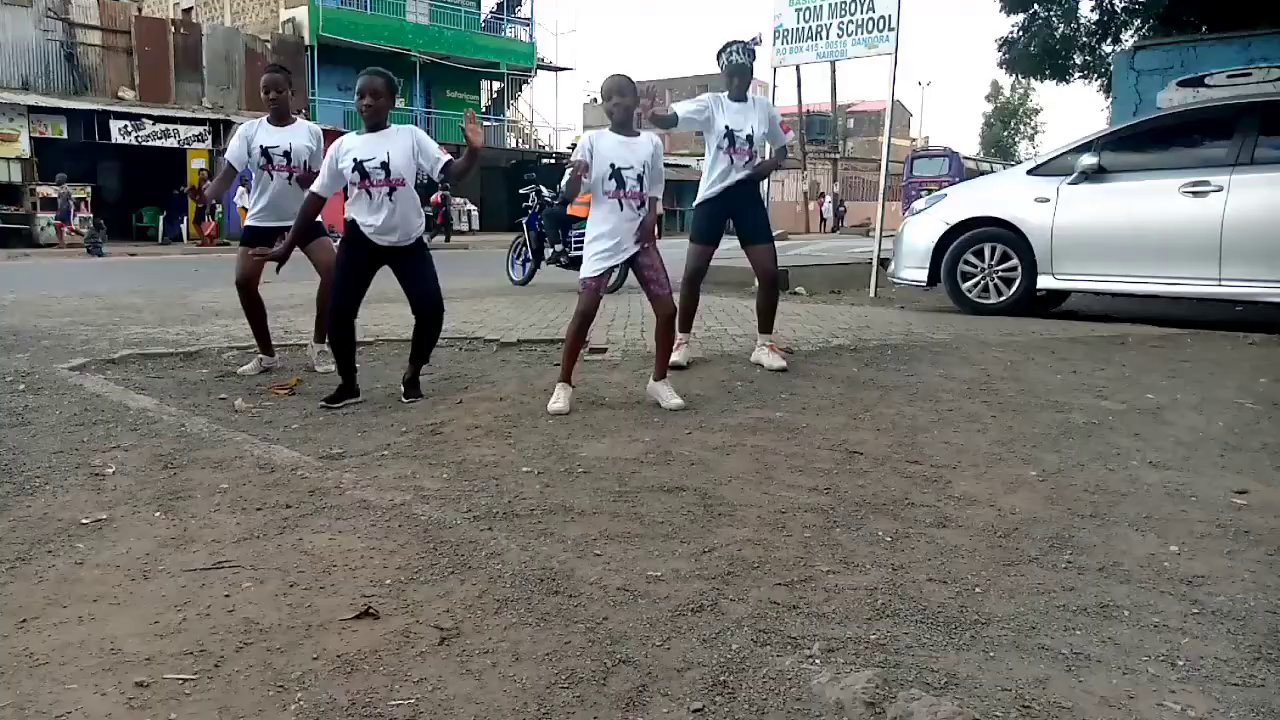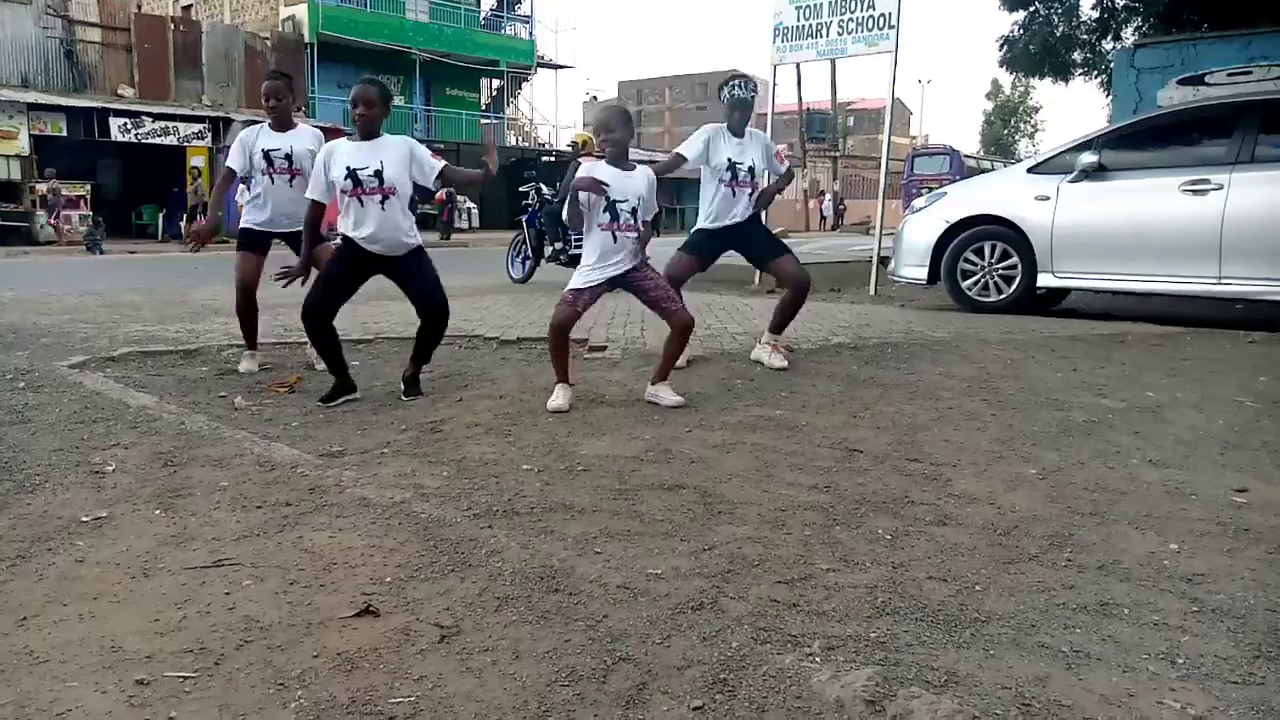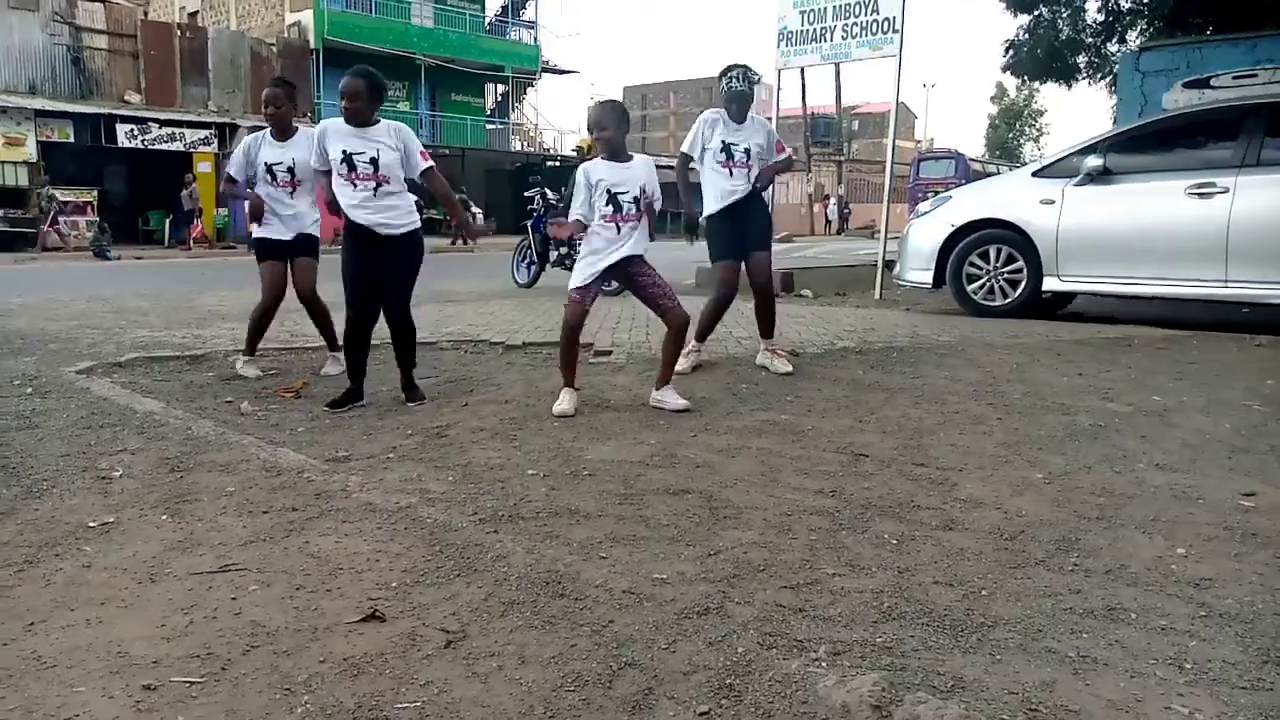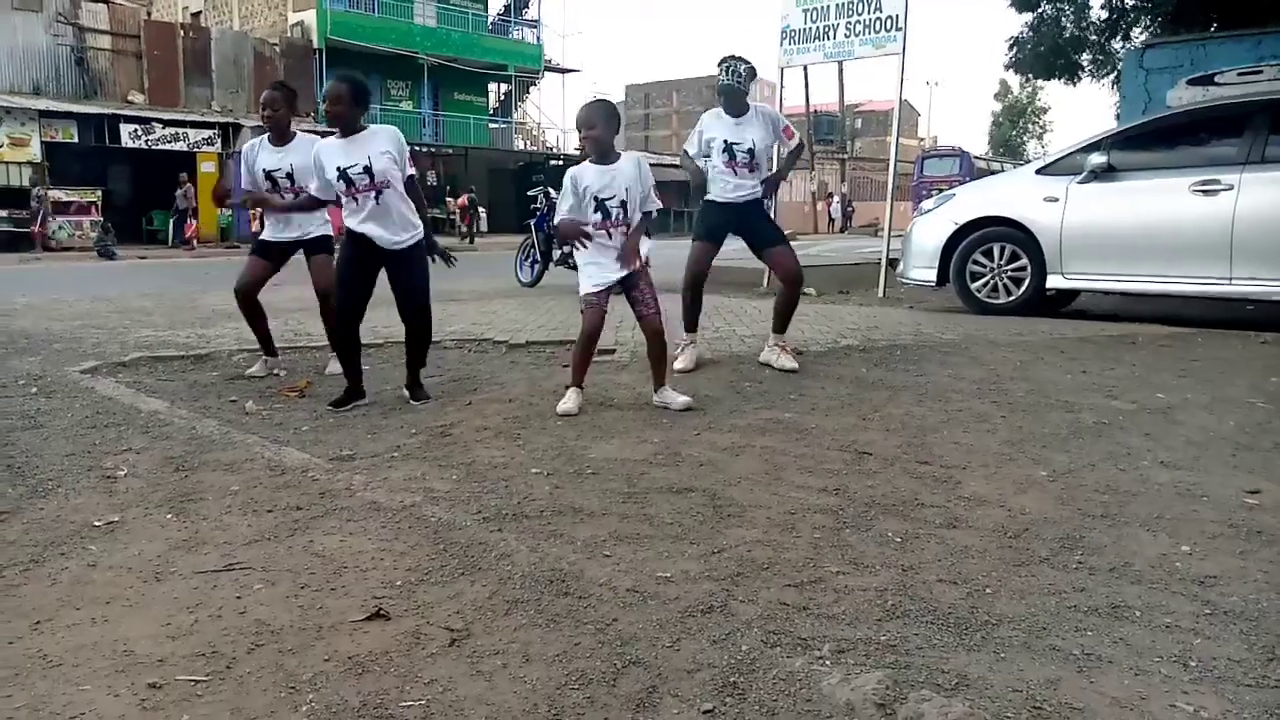
dt=0.2s
person 1, frame 1
left shoulder: (411, 136)
right shoulder: (342, 146)
left elbow: (451, 170)
right elbow: (316, 198)
left wrist: (473, 151)
right wrist: (286, 248)
left hip: (408, 242)
right hip: (361, 240)
left knee: (431, 310)
right knee: (340, 314)
left ankle: (411, 376)
right ankle: (348, 383)
person 1, frame 2
left shoulder: (404, 147)
right shoulder: (331, 151)
left elbow: (444, 174)
right elbow: (316, 206)
left wrist: (485, 175)
right wrist: (304, 263)
left hip: (404, 248)
right hip: (355, 248)
left knee: (437, 312)
right knee: (313, 313)
left ankle: (411, 374)
right ankle: (344, 382)
person 1, frame 3
left shoulder: (398, 133)
right shoulder: (327, 132)
left elbow: (431, 177)
right elbow: (323, 172)
left wrist: (463, 220)
right wrist: (333, 197)
left hip: (403, 232)
right hip: (360, 234)
left knee: (397, 310)
right knee: (360, 313)
left ankle: (408, 381)
right ankle: (355, 387)
person 1, frame 4
left shoulder: (390, 136)
right shoulder: (324, 151)
left elbow: (412, 187)
right elbow: (316, 199)
left wrist: (430, 238)
right wrist: (269, 200)
left hip: (408, 240)
right hip: (361, 243)
left knee: (418, 315)
right knee: (344, 316)
left ankle: (413, 378)
right ankle: (354, 386)
person 2, frame 1
left shoulder: (652, 143)
right shoulder: (593, 141)
right elbow: (570, 195)
left wrist: (651, 216)
right wrist: (576, 172)
left hip: (639, 241)
right hip: (602, 241)
left knee: (667, 309)
right knee: (585, 312)
left ankle: (659, 382)
right ankle: (564, 385)
person 2, frame 2
left shoulder: (646, 176)
right shoulder: (588, 172)
right elbow: (576, 224)
left wrist: (646, 234)
right wrist: (575, 192)
left hip: (634, 264)
right hip: (595, 264)
left knee: (683, 321)
right knee: (559, 322)
left ankle: (658, 384)
right ankle: (562, 386)
person 2, frame 3
left shoulder: (645, 165)
right shoulder: (587, 170)
left elbow: (653, 211)
right elbow: (582, 218)
left wrist: (649, 209)
right wrist: (569, 227)
left hip: (632, 256)
right hip: (594, 257)
left knee: (679, 319)
right knee: (571, 323)
left ankle: (661, 388)
right ankle: (568, 389)
person 2, frame 4
left shoulder: (635, 164)
right shoulder: (575, 175)
left elbow: (648, 210)
right elbow: (562, 224)
left wrist: (634, 237)
right wrist: (570, 227)
left hip: (631, 261)
right hip: (595, 264)
left knee: (654, 330)
right knee: (592, 327)
left ankle: (661, 389)
right ankle: (574, 388)
person 3, frame 1
left shoulder: (763, 108)
right shoulder: (709, 104)
left elbow: (785, 146)
right elbow: (669, 120)
left wrist: (772, 163)
right wrist: (650, 113)
left hip: (747, 196)
right hip: (712, 195)
left knee: (768, 272)
right knee: (694, 271)
left ankle: (764, 343)
right ankle: (682, 339)
person 3, frame 2
left shoulder: (761, 140)
right shoulder: (710, 134)
left elbow: (786, 171)
right elbow: (675, 161)
left wrist: (774, 186)
left hip: (749, 223)
right hip: (712, 225)
left knee: (799, 281)
right knee: (670, 279)
left ankle: (768, 343)
person 3, frame 3
left shoulder: (762, 126)
right shoulder: (708, 119)
left elbow: (787, 159)
right elbow: (683, 161)
left wrist: (771, 169)
right wrist: (687, 206)
left hip: (753, 205)
right hip: (718, 211)
left knee: (762, 283)
right knee: (726, 289)
left ankle: (768, 349)
right ankle: (694, 348)
person 3, frame 4
left shoulder: (766, 115)
right shoulder: (710, 120)
left elbow: (795, 146)
right elbow: (687, 156)
left wrist: (779, 174)
right wrist: (696, 173)
left hip: (753, 208)
right hip: (717, 205)
left knee: (793, 275)
right knee: (694, 274)
left ankle: (775, 345)
right ankle: (689, 343)
person 4, frame 1
left shoulder: (311, 131)
right shoulder: (249, 130)
right elbow: (228, 173)
right wrist: (207, 194)
right hip: (261, 218)
left knee: (333, 269)
right knee: (244, 280)
left ankle: (319, 344)
right ankle: (266, 353)
person 4, frame 2
left shoulder: (313, 136)
right shoulder: (250, 136)
right elbow: (228, 180)
right wrist: (212, 218)
left hip: (300, 222)
right hip: (257, 221)
right knee: (245, 287)
right ankle: (250, 350)
person 4, frame 3
left shoulder: (315, 139)
right shoulder: (251, 144)
right elbow: (227, 186)
right wrist: (250, 197)
left hip: (304, 228)
right hip: (269, 231)
left knee: (306, 292)
right knee: (273, 293)
left ankle: (334, 352)
right ankle: (247, 355)
person 4, frame 4
left shoulder: (313, 144)
right shoulder: (251, 150)
right wrist: (227, 198)
left hip: (315, 229)
right hip: (276, 233)
left knee: (327, 290)
right knee: (243, 288)
left ankle: (336, 352)
right ankle: (270, 355)
